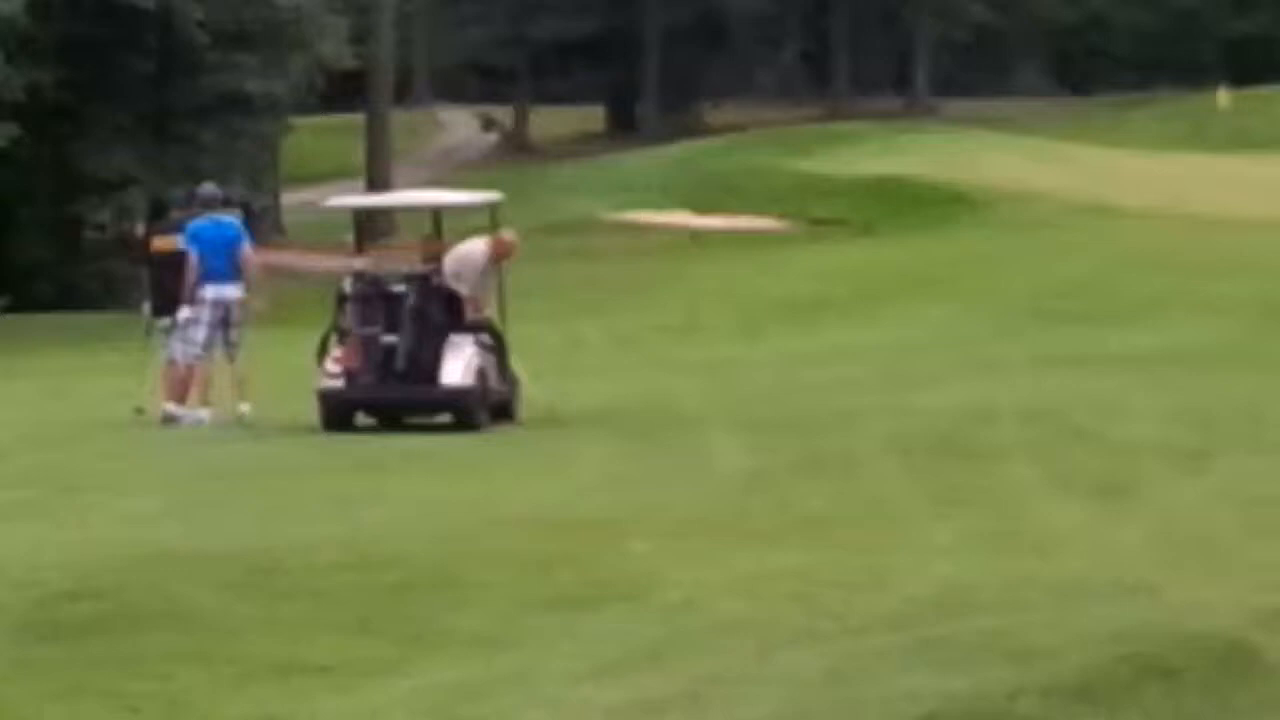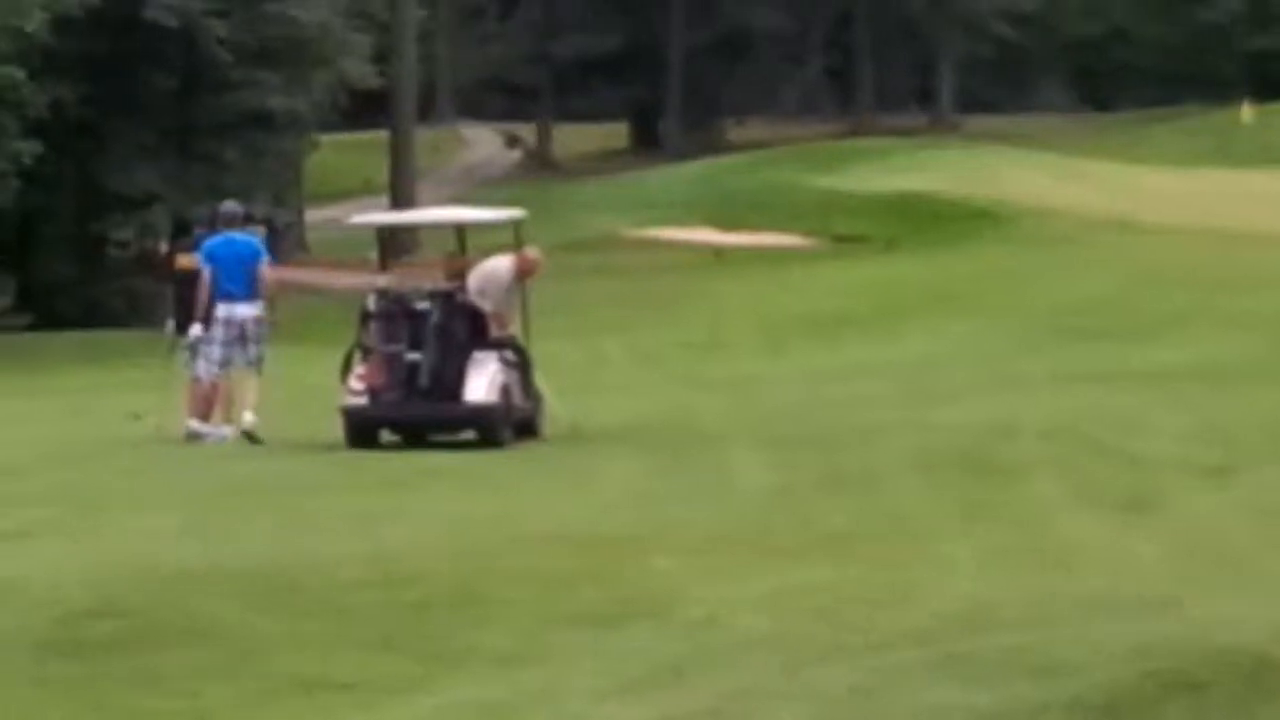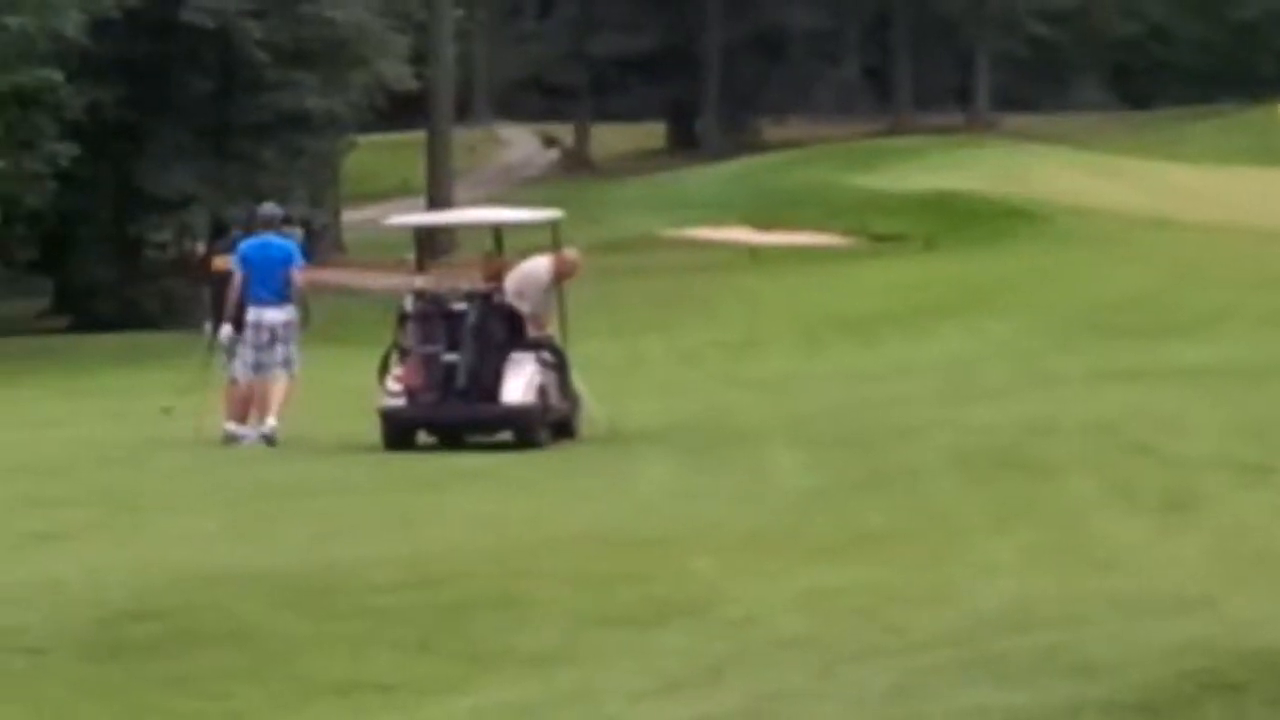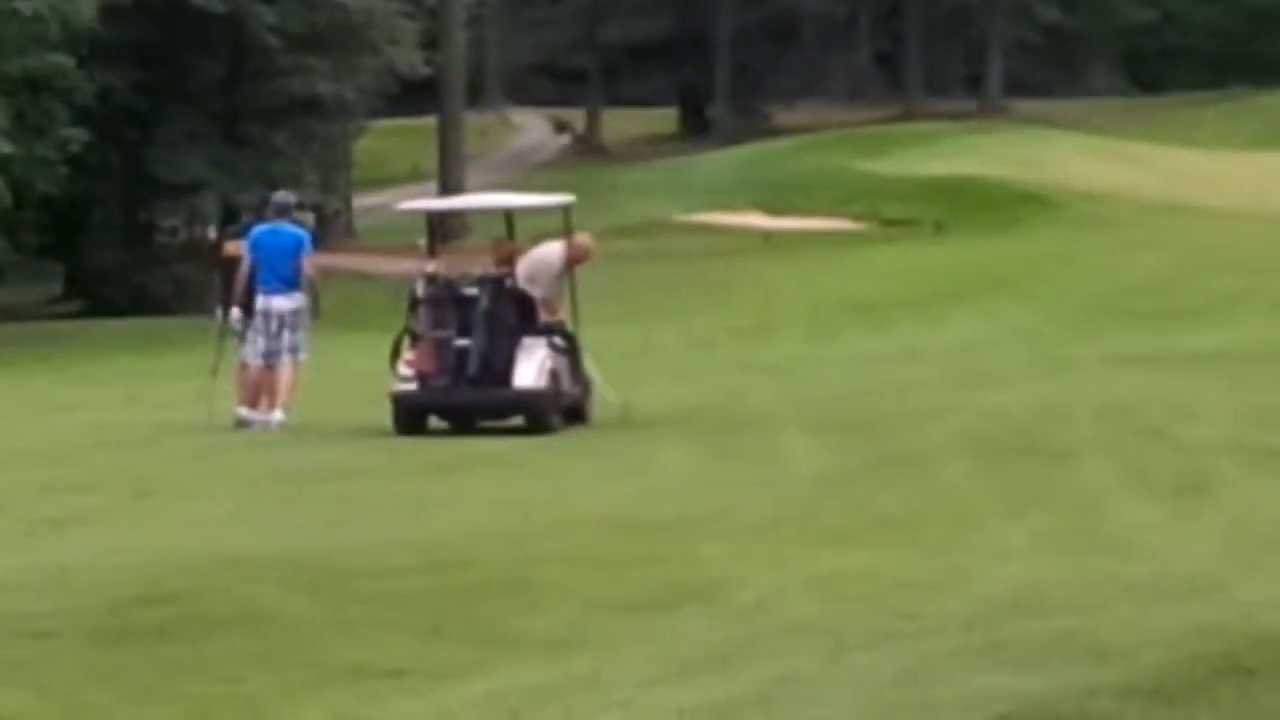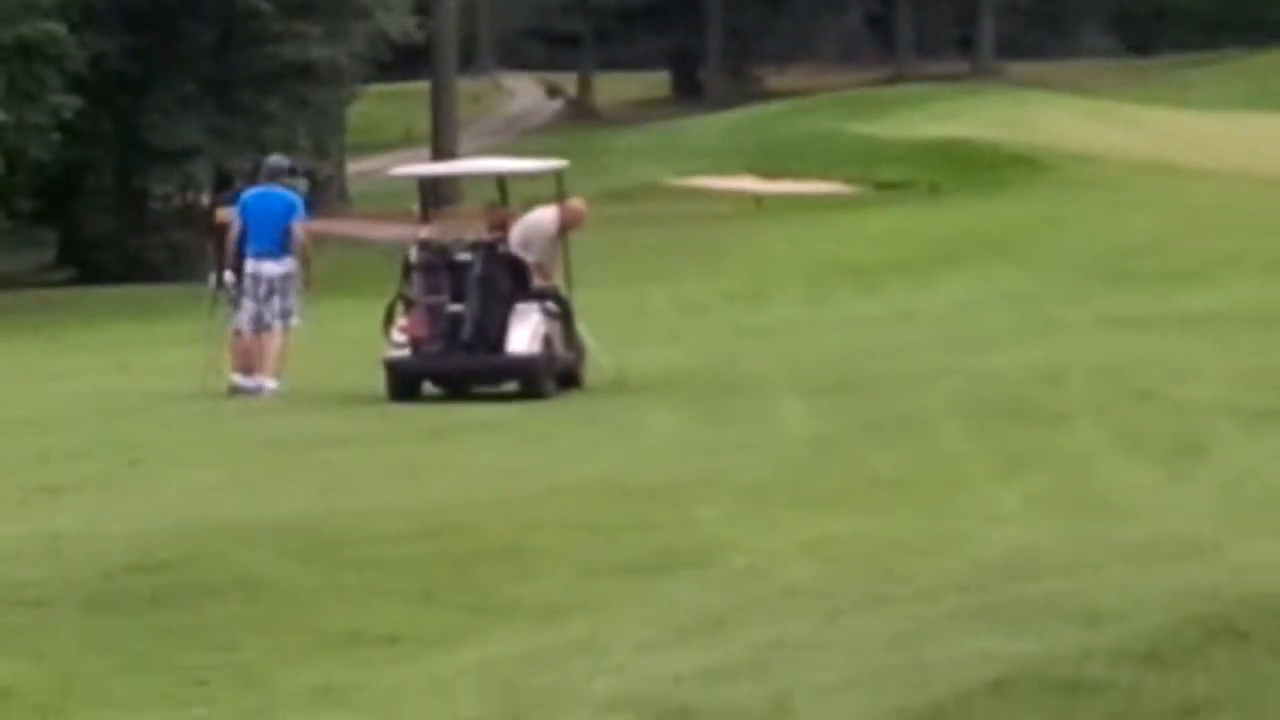
dt=0.2s
person 1, frame 1
left shoulder: (194, 228)
right shoulder: (235, 225)
left elbow: (193, 267)
right elbow: (249, 261)
left wrist: (187, 302)
right wrist: (249, 291)
left hip: (208, 292)
right hip: (234, 291)
left knee: (201, 354)
right knee: (234, 354)
left ankle: (204, 409)
right ankle: (243, 405)
person 1, frame 2
left shoulder: (209, 246)
right shoulder: (254, 243)
left elbow: (205, 284)
right elbow: (266, 280)
left wrist: (198, 320)
right wrist: (269, 310)
left hip: (224, 310)
right hip: (252, 309)
left knee: (222, 371)
right knee: (254, 369)
right ankle: (249, 417)
person 1, frame 3
left shoulder: (245, 247)
right shoulder: (289, 247)
left elbow: (236, 286)
right elbow: (298, 285)
left wrist: (227, 320)
left hip: (256, 314)
right hip: (284, 313)
left knee: (257, 373)
right knee: (284, 373)
left ankle: (262, 424)
right ankle: (271, 421)
person 1, frame 4
left shoulder: (256, 234)
right shoulder: (300, 235)
left elbow: (243, 272)
right elbow: (308, 274)
left wrist: (236, 304)
left hip: (265, 301)
right hip: (293, 301)
left knee: (267, 360)
right knee: (289, 360)
left ankle: (267, 412)
right ankle: (278, 412)
person 1, frame 5
left shoulder: (247, 197)
right shoulder: (292, 200)
left elbow: (233, 234)
right elbow: (299, 238)
left wrist: (228, 265)
right wrist: (306, 269)
left hip: (254, 265)
right hip: (283, 265)
left knee: (254, 324)
right knee: (280, 326)
left ankle: (256, 377)
right ankle: (271, 381)
person 2, frame 1
left shoulder: (150, 232)
left elbow: (147, 268)
left wrist: (149, 300)
left hip: (160, 303)
left knee: (170, 357)
left ankle: (168, 405)
right ankle: (173, 406)
person 2, frame 2
left shoulder: (176, 249)
left elbow: (172, 284)
left wrist: (174, 317)
left hip: (185, 320)
right hip: (211, 319)
left knee: (194, 373)
person 2, frame 3
left shoulder: (213, 252)
left elbow: (210, 289)
left wrist: (212, 319)
left hip: (222, 321)
right hip: (247, 320)
left knee: (232, 375)
left ankle: (230, 425)
right ankle: (238, 426)
person 2, frame 4
left shoulder: (225, 236)
left elbow: (220, 272)
left wrist: (223, 305)
left hip: (234, 306)
left knee: (243, 359)
left ankle: (242, 410)
right ankle: (247, 411)
person 2, frame 5
left shoulder: (218, 204)
right shoulder: (252, 199)
left elbow: (212, 239)
left hip: (227, 273)
right hip: (249, 272)
left knee: (238, 326)
right knee: (253, 328)
left ankle: (237, 377)
right ankle: (245, 377)
